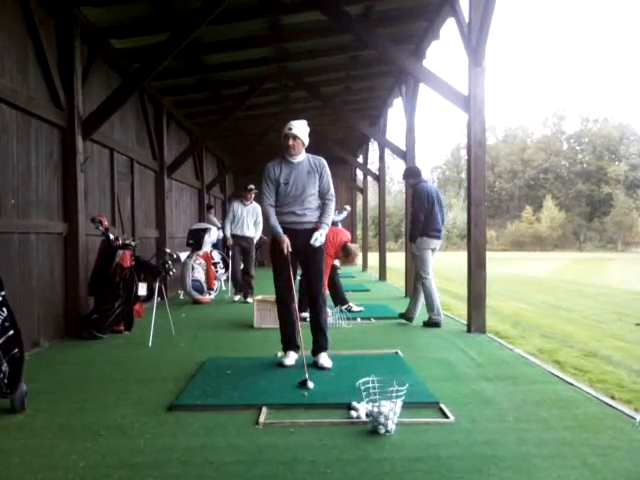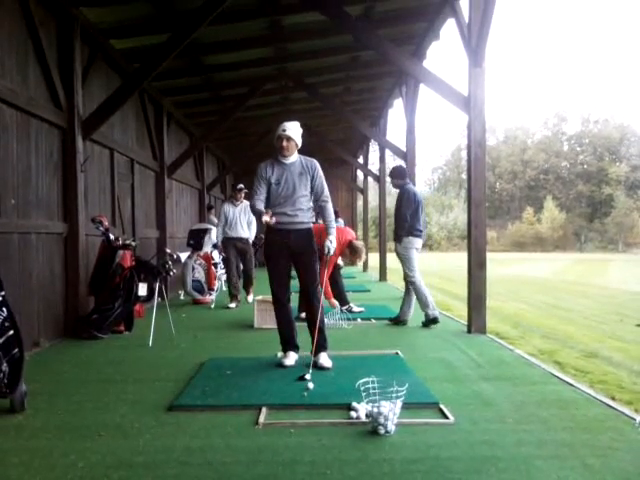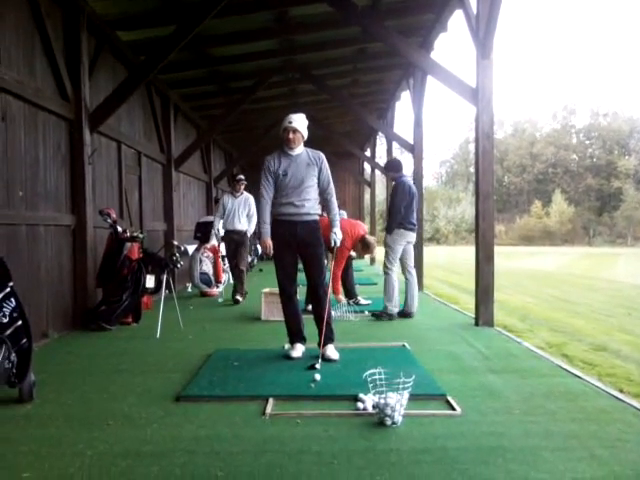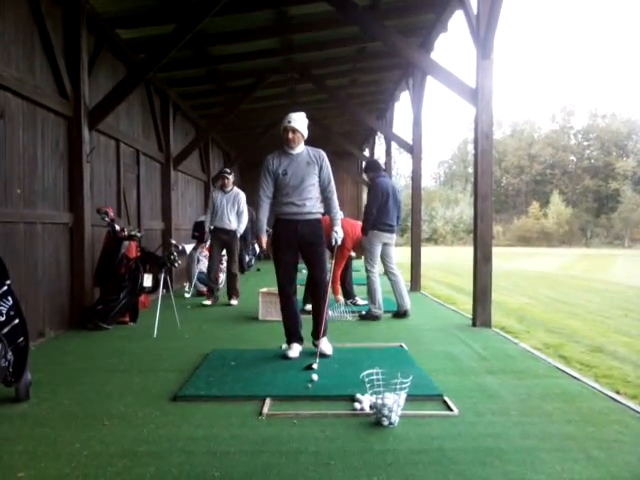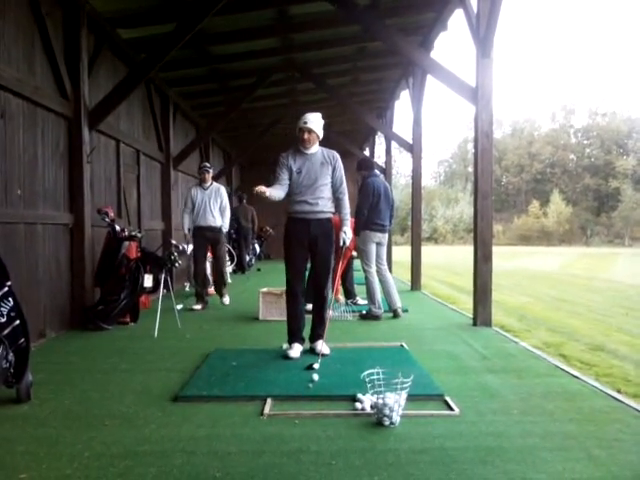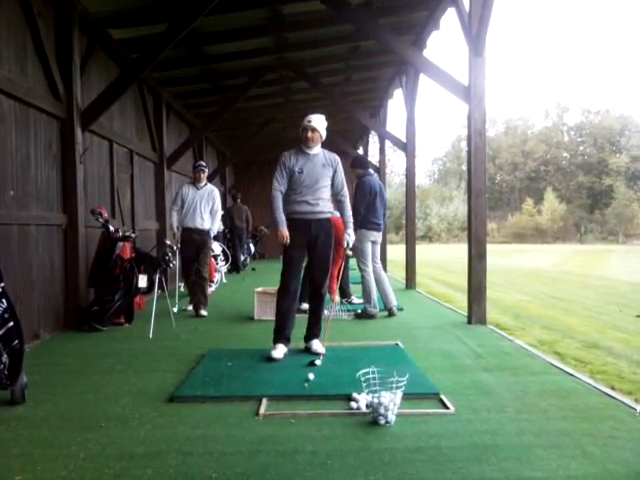
dt=0.5s
person 1, frame 1
left shoulder: (319, 164)
right shoulder: (273, 168)
left elbow: (329, 199)
right elbow: (267, 205)
left wrist: (323, 228)
right wrist: (280, 235)
left hip: (311, 235)
right hip: (283, 237)
left knee: (316, 294)
right knee: (284, 295)
left ankle: (320, 349)
right ankle: (290, 348)
person 1, frame 2
left shoulder: (311, 166)
right shoulder: (265, 168)
left elbow: (323, 200)
right elbow: (257, 200)
left wrist: (331, 232)
right wrist: (262, 213)
left hip: (303, 235)
right hip: (275, 237)
left knee: (312, 293)
right knee: (280, 295)
left ankle: (320, 349)
right ankle: (290, 349)
person 1, frame 3
left shoulder: (317, 158)
right shoulder: (272, 161)
left elbow: (328, 193)
right elbow: (265, 198)
left wrist: (335, 225)
right wrist: (265, 233)
left hip: (310, 226)
right hip: (282, 228)
left knee: (318, 286)
right knee: (287, 287)
left ankle: (327, 341)
right ankle: (297, 340)
person 1, frame 4
left shoulder: (318, 157)
right shoulder: (272, 161)
left elbow: (329, 192)
right elbow: (265, 197)
left wrist: (337, 223)
right wrist: (261, 230)
left hip: (312, 225)
right hip: (284, 227)
left knee: (319, 282)
right knee: (286, 287)
left ankle: (320, 335)
right ankle: (294, 340)
person 1, frame 5
left shoulder: (332, 158)
right shoulder: (287, 158)
left elbow: (341, 193)
right elbow: (281, 187)
left wrist: (346, 224)
right wrist: (270, 191)
left hip: (323, 225)
right hip: (296, 224)
left knee: (322, 284)
right knee: (294, 284)
left ankle: (318, 337)
right ankle: (295, 340)
person 1, frame 6
left shoulder: (332, 160)
right shoulder: (288, 158)
left elbow: (341, 194)
right elbow: (277, 190)
left wrist: (349, 226)
right wrist: (280, 224)
left hip: (323, 225)
right hip: (295, 225)
left knee: (319, 284)
right knee: (289, 283)
left ankle: (313, 337)
right ankle: (281, 340)
person 2, frame 1
left shoulder: (420, 189)
right shoulder: (434, 189)
left elbow: (417, 217)
right elbow: (441, 215)
left wrist: (412, 238)
left hip: (423, 238)
right hip: (436, 237)
left knee: (426, 278)
right knee: (420, 276)
left ankle: (435, 317)
right ankle: (411, 312)
person 2, frame 2
left shoulder: (406, 191)
right shoulder: (412, 191)
left elbow: (404, 218)
left wrist: (398, 238)
left hip: (407, 239)
right hip: (415, 238)
left knee: (413, 277)
right knee: (410, 278)
left ankle: (431, 313)
right ankle: (403, 315)
person 2, frame 3
left shoulder: (401, 184)
right shoulder: (410, 184)
left elbow: (397, 210)
left wrist: (389, 229)
left hip: (399, 231)
right hip: (410, 231)
left knee: (390, 269)
right knee: (409, 270)
left ankle: (390, 309)
right ankle: (409, 308)
person 2, frame 4
left shoulder: (376, 184)
right shoulder: (392, 185)
left elbow: (370, 210)
right elbow: (398, 210)
left wrist: (365, 230)
left hip: (376, 232)
right hip: (390, 233)
left knee: (372, 271)
right knee: (392, 269)
left ankle: (375, 311)
right ankle: (404, 307)
person 2, frame 5
left shoulder: (368, 183)
right shoulder: (385, 184)
left elbow: (362, 210)
right elbow: (391, 209)
left wrist: (356, 232)
left hip: (368, 232)
right hip: (383, 232)
left knee: (370, 271)
right knee: (383, 269)
left ankle: (376, 310)
right ankle: (396, 306)
person 2, frame 6
left shoulder: (363, 182)
right shoulder: (378, 183)
left elbow: (358, 210)
right elbow: (383, 208)
left wrist: (352, 231)
left hip: (364, 231)
right hip: (377, 230)
left knee: (366, 270)
right knee: (377, 267)
left ankle: (371, 309)
right ankle: (391, 305)
person 3, frame 1
left shoulder: (256, 207)
right shoulder: (234, 205)
left elbow: (259, 225)
right elbow: (228, 221)
left wrist: (255, 239)
right wrist: (228, 236)
left hip: (249, 240)
right hip: (235, 238)
left knee: (249, 269)
right knee: (235, 266)
left ankle: (248, 294)
right ankle: (238, 290)
person 3, frame 2
left shoulder: (248, 206)
right shoulder: (225, 206)
left elbow: (252, 224)
right elbow: (221, 225)
left wrist: (250, 239)
right wrist: (219, 242)
left hip: (245, 241)
right hip: (230, 241)
left knee: (249, 268)
right knee: (232, 270)
left ankle: (248, 289)
right ankle: (234, 298)
person 3, frame 3
left shoulder: (249, 198)
right shoulder: (225, 198)
left elbow: (253, 217)
right elbow: (218, 216)
left wrist: (248, 233)
left hip: (242, 234)
right hip: (229, 234)
left knee: (241, 264)
right knee: (233, 265)
left ankle: (238, 293)
right ankle: (241, 291)
person 3, frame 4
left shoulder: (239, 194)
right shoulder: (215, 194)
left elbow: (243, 216)
right elbow: (210, 212)
left wrist: (238, 232)
right wrist: (207, 229)
left hip: (232, 233)
right hip: (217, 232)
left knee: (232, 266)
right knee: (213, 263)
left ankle: (233, 295)
right ankle: (212, 294)
person 3, frame 5
left shoulder: (220, 189)
right shoulder: (193, 191)
left elbow: (226, 210)
right elbow: (187, 212)
left wrist: (223, 229)
right wrist: (186, 231)
left hip: (216, 230)
right hip: (199, 231)
left knee: (219, 263)
right knee: (199, 266)
left ankle: (222, 291)
right ankle: (201, 299)
person 3, frame 6
left shoulder: (213, 191)
right shoulder: (184, 189)
left elbow: (216, 214)
right elbow: (175, 209)
left wrist: (211, 233)
right wrist: (175, 229)
left hip: (204, 234)
right hip: (187, 233)
left knee: (202, 270)
right knee: (188, 269)
left ankle: (200, 305)
right ankle: (194, 298)
